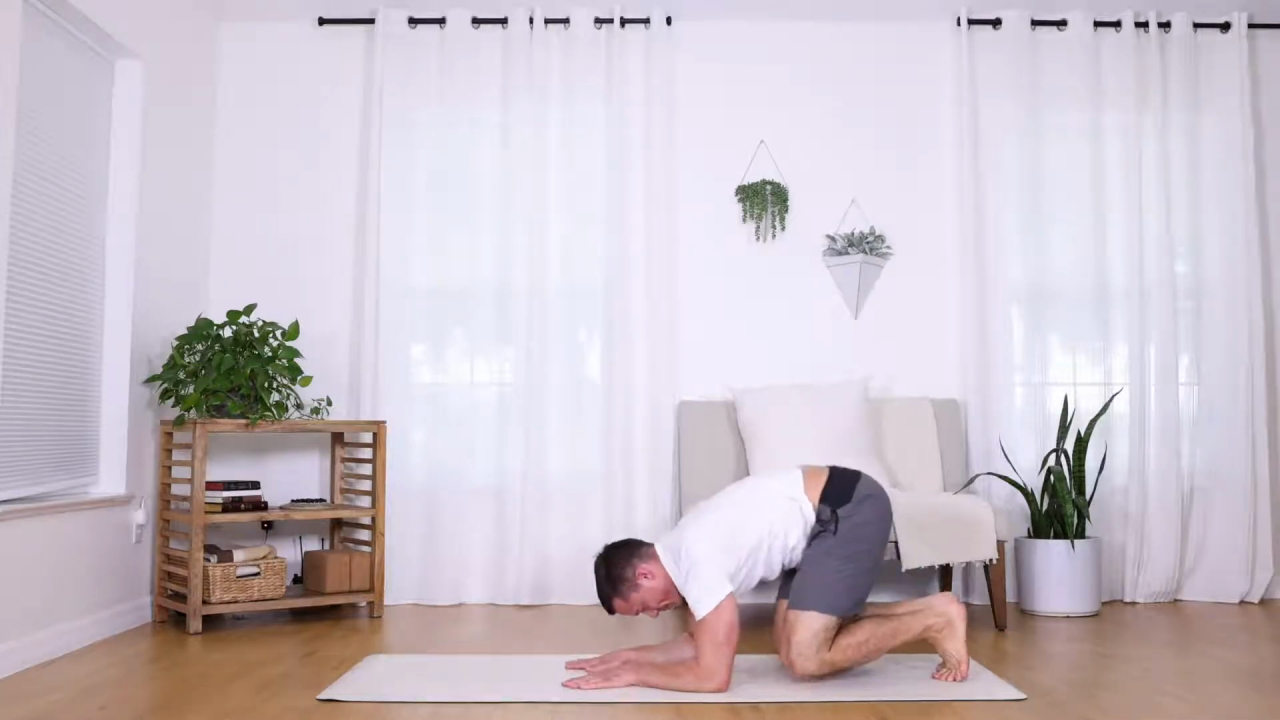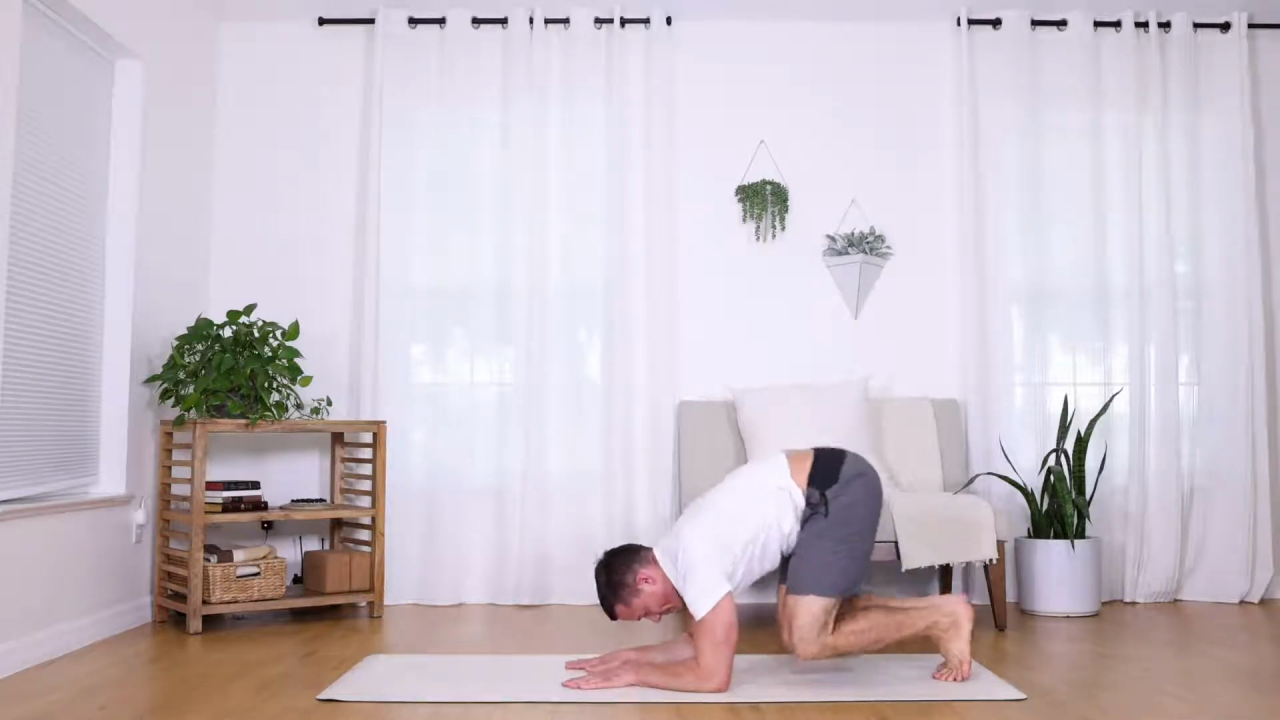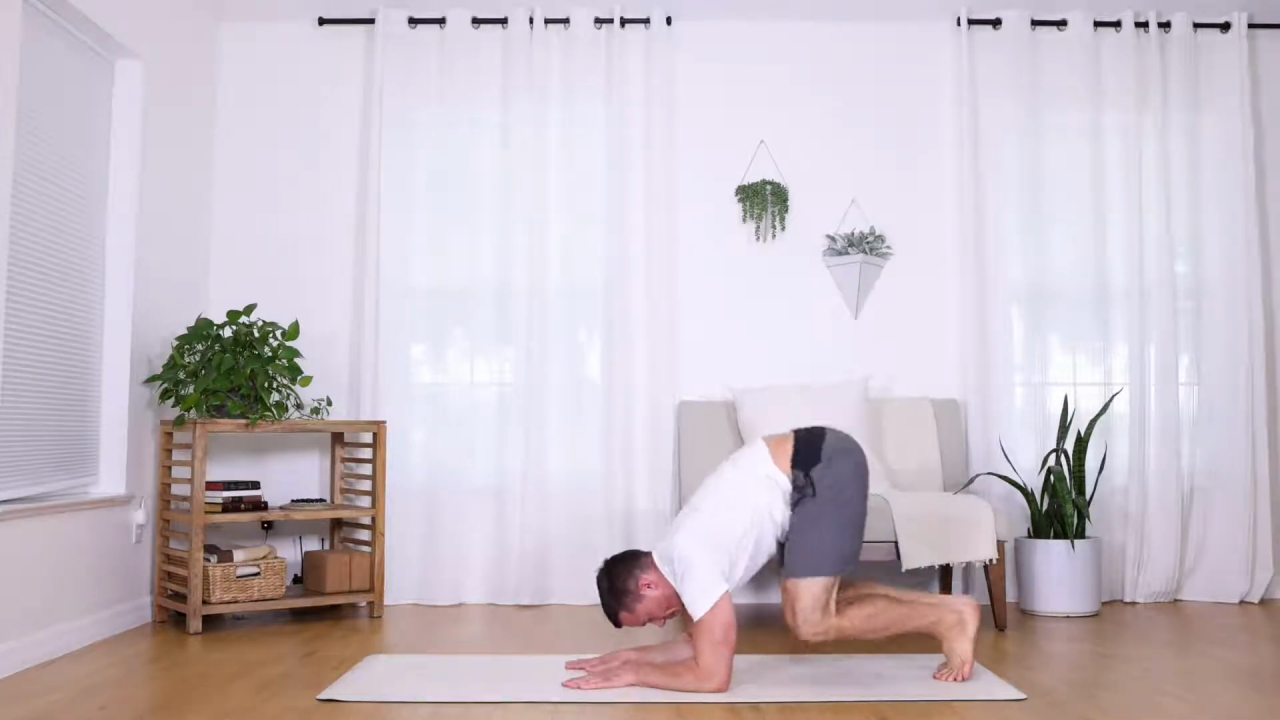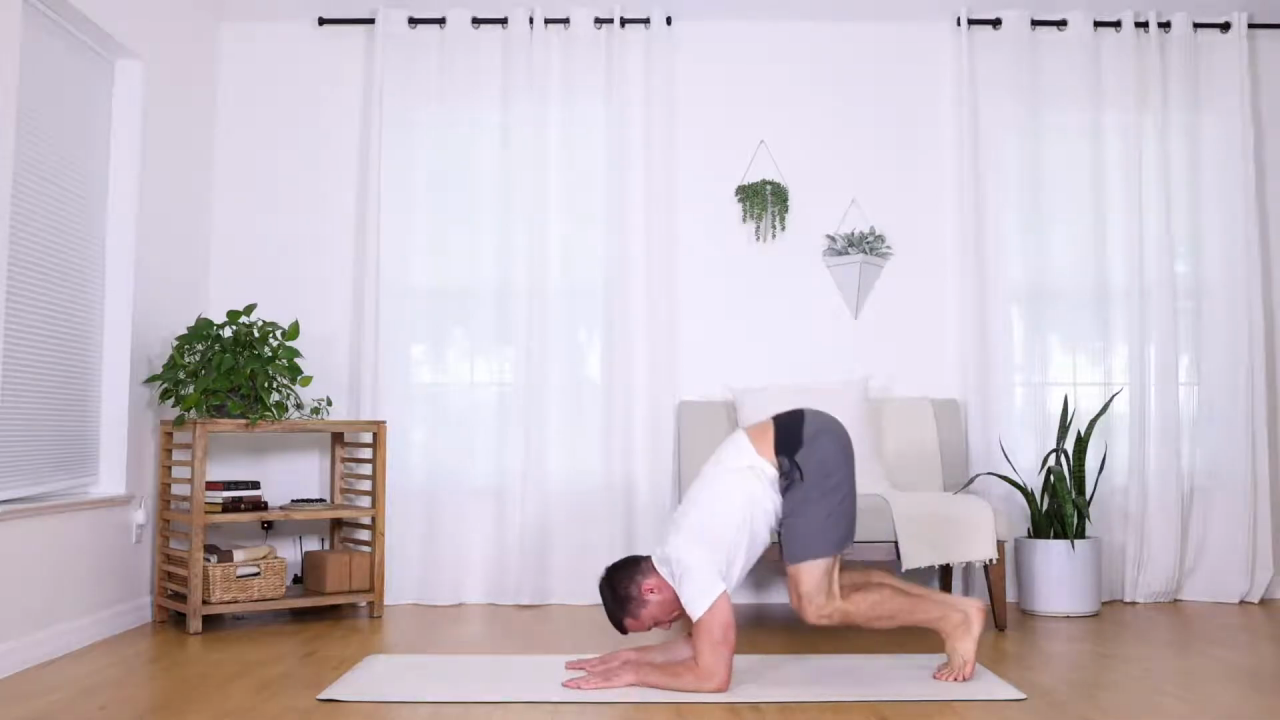
dt=0.1s
person 1, frame 1
left shoulder: (696, 563)
right shoulder: (683, 553)
left elbow: (713, 676)
right elbow: (701, 643)
left wrist: (633, 673)
right wrist: (629, 655)
left hip: (848, 509)
right hip: (833, 506)
left knee: (806, 658)
right knee: (793, 642)
left ankle: (936, 621)
right ankle: (929, 608)
person 1, frame 2
left shoulder: (693, 563)
right shoulder: (683, 552)
left elbow: (713, 676)
right elbow: (701, 643)
left wrist: (633, 674)
right wrist: (629, 656)
left hip: (838, 490)
right hip: (828, 491)
left knee: (807, 641)
right knee: (799, 628)
left ankle: (942, 619)
right ankle: (936, 609)
person 1, frame 3
left shoulder: (691, 564)
right shoulder: (680, 558)
left elbow: (713, 676)
right elbow: (703, 643)
left wrist: (634, 673)
right wrist: (631, 655)
left hip: (824, 466)
right hip: (813, 465)
left knee: (812, 622)
right knee: (812, 605)
left ankle: (949, 619)
right ankle: (945, 606)
person 1, frame 4
left shoulder: (689, 567)
right shoulder: (681, 558)
left elbow: (713, 676)
right elbow: (704, 643)
left wrist: (634, 674)
right wrist: (631, 656)
left hip: (807, 450)
right hip: (803, 446)
left knee: (817, 605)
right knee: (816, 592)
left ankle: (954, 617)
right ankle: (951, 608)
